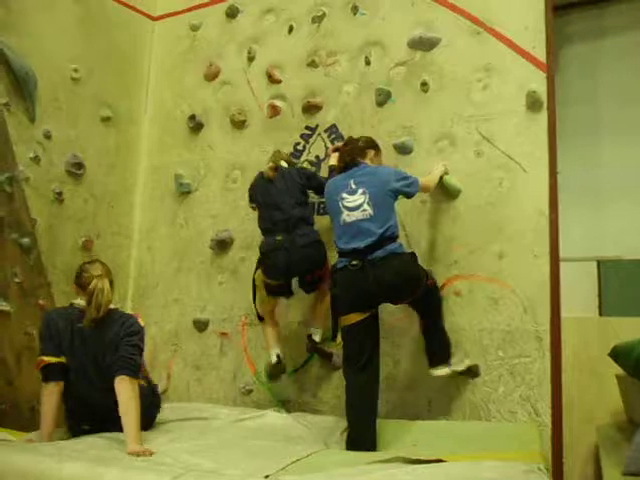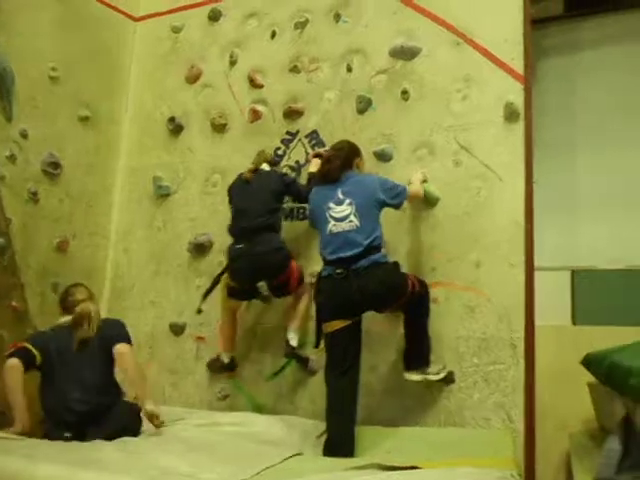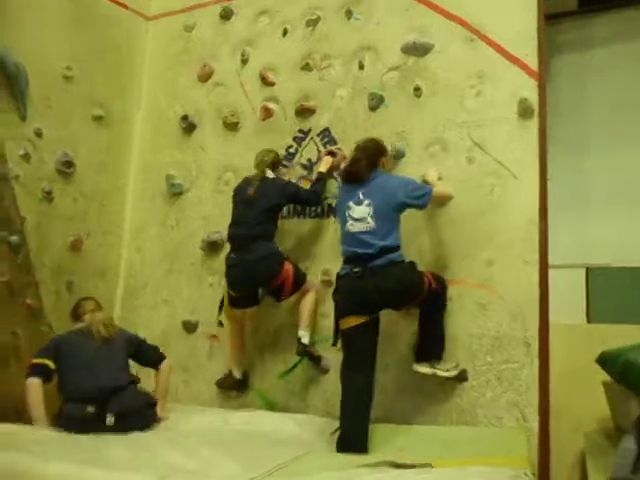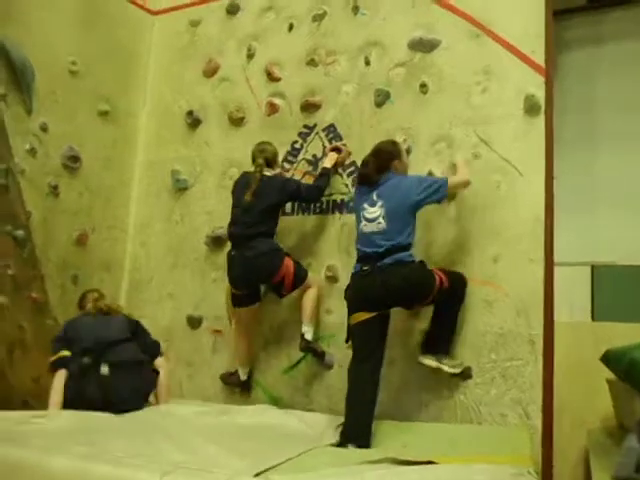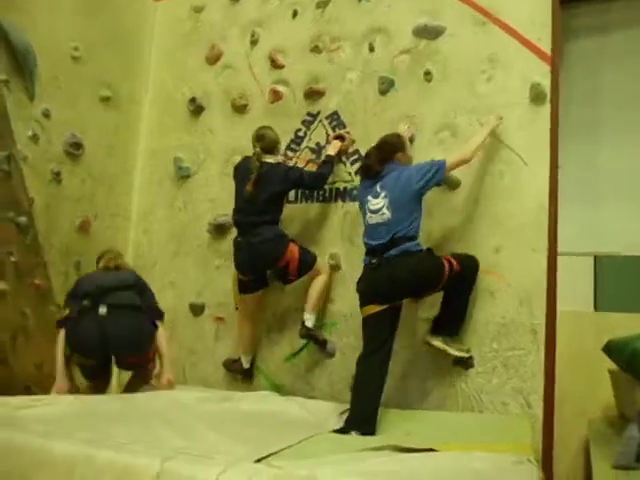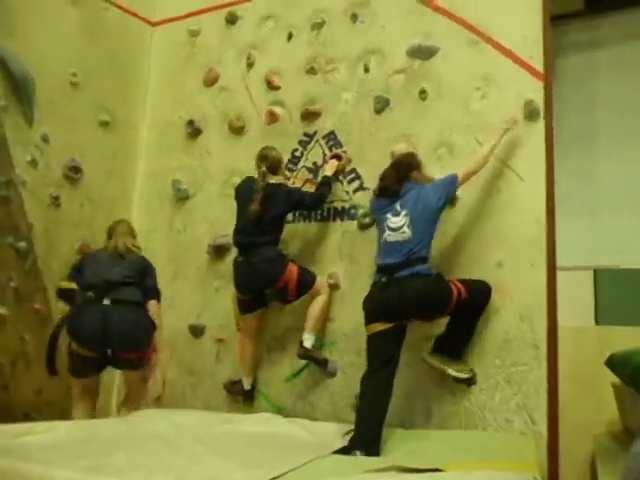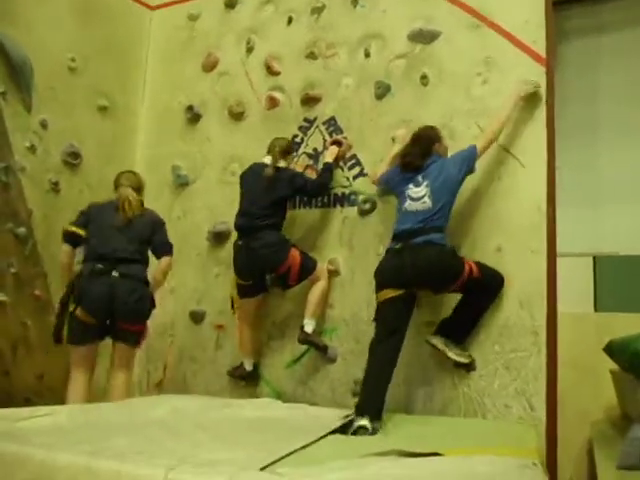
dt=0.3s
person 1, frame 1
left shoulder: (332, 187)
right shoulder: (384, 174)
right elbow: (427, 185)
right wrist: (438, 170)
left hip: (349, 279)
right hip: (390, 268)
left knee: (359, 366)
right knee: (427, 289)
left ankle: (360, 445)
right ankle: (440, 358)
person 1, frame 2
left shoulder: (317, 194)
right shoulder: (371, 183)
right elbow: (416, 194)
right wrist: (418, 179)
left hip: (333, 288)
right hip: (374, 278)
left knee: (340, 372)
right knee: (418, 291)
left ankle: (337, 451)
right ankle: (417, 363)
person 1, frame 3
left shoulder: (345, 189)
right shoulder: (395, 185)
right elbow: (444, 196)
right wrist: (433, 179)
left hip: (351, 286)
right hip: (391, 278)
left knee: (356, 369)
right knee: (435, 286)
left ankle: (350, 446)
right ankle: (429, 358)
person 1, frame 4
left shoulder: (363, 189)
right shoulder: (408, 185)
right elbow: (463, 181)
left wrist: (393, 151)
right wrist: (460, 165)
left hip: (363, 284)
right hip: (400, 278)
left knee: (363, 363)
right knee: (455, 282)
left ankle: (353, 439)
right ankle: (435, 350)
person 1, frame 5
left shoulder: (367, 183)
right shoulder: (411, 175)
right elbow: (465, 156)
left wrist: (398, 139)
right wrist: (488, 128)
left hip: (373, 277)
right hip: (408, 268)
left knee: (373, 353)
right knee: (467, 265)
left ankle: (358, 426)
right ankle: (444, 333)
person 1, frame 6
left shoulder: (381, 202)
right shoulder: (429, 194)
right elbow: (474, 167)
left wrist: (395, 161)
right wrist: (503, 132)
left hip: (380, 296)
right hip: (418, 290)
left knee: (377, 372)
right knee: (480, 292)
left ankle: (361, 447)
right ankle: (446, 354)
person 1, frame 7
left shoulder: (402, 175)
right shoulder: (450, 167)
left elbow: (377, 177)
right elbow: (492, 135)
left wrist: (399, 147)
right wrist: (517, 99)
left hip: (393, 264)
right hip: (430, 259)
left knee: (385, 341)
right knee: (491, 280)
left ankle: (365, 416)
right ankle: (449, 336)
person 2, frame 1
left shoulder: (258, 182)
right shoulder: (299, 173)
left elbow: (255, 204)
left hip: (274, 250)
right hip: (307, 245)
left knee: (266, 310)
right knee: (324, 287)
left ankle: (275, 359)
right ankle: (315, 339)
person 2, frame 2
left shoulder: (237, 182)
right shoulder: (279, 178)
right elbow: (307, 196)
right wrist: (313, 171)
left hip: (240, 254)
right hip: (271, 251)
left knee: (229, 309)
right knee: (303, 291)
left ankle: (225, 360)
right ankle: (292, 343)
person 2, frame 3
left shoulder: (242, 186)
right shoulder: (281, 187)
right elbow: (314, 197)
right wrist: (323, 169)
left hip: (236, 262)
right hip: (264, 258)
left knee: (236, 322)
right knee: (309, 289)
left ankle: (237, 376)
right ankle: (304, 342)
person 2, frame 4
left shoulder: (241, 182)
right shoulder: (280, 184)
right elbow: (314, 192)
right wrist: (328, 165)
left hip: (237, 260)
right hip: (265, 256)
left knee: (242, 324)
right knee: (311, 285)
left ankle: (242, 376)
right ankle: (307, 338)
person 2, frame 5
left shoulder: (242, 167)
right shoulder: (283, 172)
right elbow: (317, 179)
right wrist: (332, 152)
left hip: (243, 247)
right hip: (271, 242)
left knee: (247, 312)
right knee: (321, 270)
left ankle: (245, 364)
right ankle: (308, 325)
person 2, frame 6
left shoulder: (244, 187)
right shoulder: (284, 193)
right elbow: (316, 200)
right wrist: (329, 173)
left hip: (243, 267)
right hip: (270, 262)
left knee: (247, 331)
right knee: (322, 289)
left ankle: (246, 386)
right ankle: (307, 345)
person 2, frame 7
left shoulder: (249, 172)
right shoulder: (288, 176)
right elbow: (319, 187)
right wrist: (329, 159)
left hip: (243, 250)
right hip: (271, 246)
left knee: (246, 315)
right knee: (321, 274)
left ankle: (248, 368)
right ankle: (308, 331)
person 3, frame 1
left shoulder: (54, 321)
right shoulder: (128, 324)
left elbow: (52, 383)
right elbow: (125, 379)
left wrist: (44, 441)
right wrist: (133, 442)
left hip: (82, 428)
person 3, frame 2
left shoulder: (43, 339)
right shoulder: (111, 328)
left elbow: (12, 364)
right elbow: (123, 351)
left wrist: (21, 421)
right wrist: (145, 402)
left hip: (61, 437)
right hip: (113, 431)
person 3, frame 3
left shoulder: (58, 343)
right shoulder: (122, 336)
left elbow: (33, 381)
right elbow: (163, 363)
left wrist: (43, 428)
right wrist: (160, 407)
left hip: (79, 425)
right hip: (128, 419)
person 3, frame 4
left shoulder: (70, 327)
right shoulder: (127, 321)
left elbow: (61, 372)
right elbow: (159, 360)
right wrist: (163, 405)
left hip: (87, 384)
right hip: (131, 377)
person 3, frame 5
left shoulder: (82, 282)
right shoulder: (135, 279)
left elbow: (64, 328)
right elbow: (157, 323)
left wrist: (61, 377)
right wrist: (165, 369)
left hip: (85, 326)
right hip: (129, 323)
left knee: (97, 387)
right knee: (143, 372)
person 3, frame 6
left shoulder: (87, 259)
right shoulder: (142, 262)
left elbow: (65, 299)
right elbow: (153, 303)
right wrist: (153, 349)
left hip: (86, 318)
right hip: (129, 317)
left knee: (83, 399)
right knee: (135, 395)
person 3, frame 7
left shoulder: (93, 211)
right shoulder: (152, 219)
left elbow: (67, 248)
right elbow: (166, 260)
left wrist: (71, 288)
right wrist: (149, 293)
left hip: (93, 287)
right hip: (132, 291)
left knee: (80, 370)
right knee: (121, 370)
